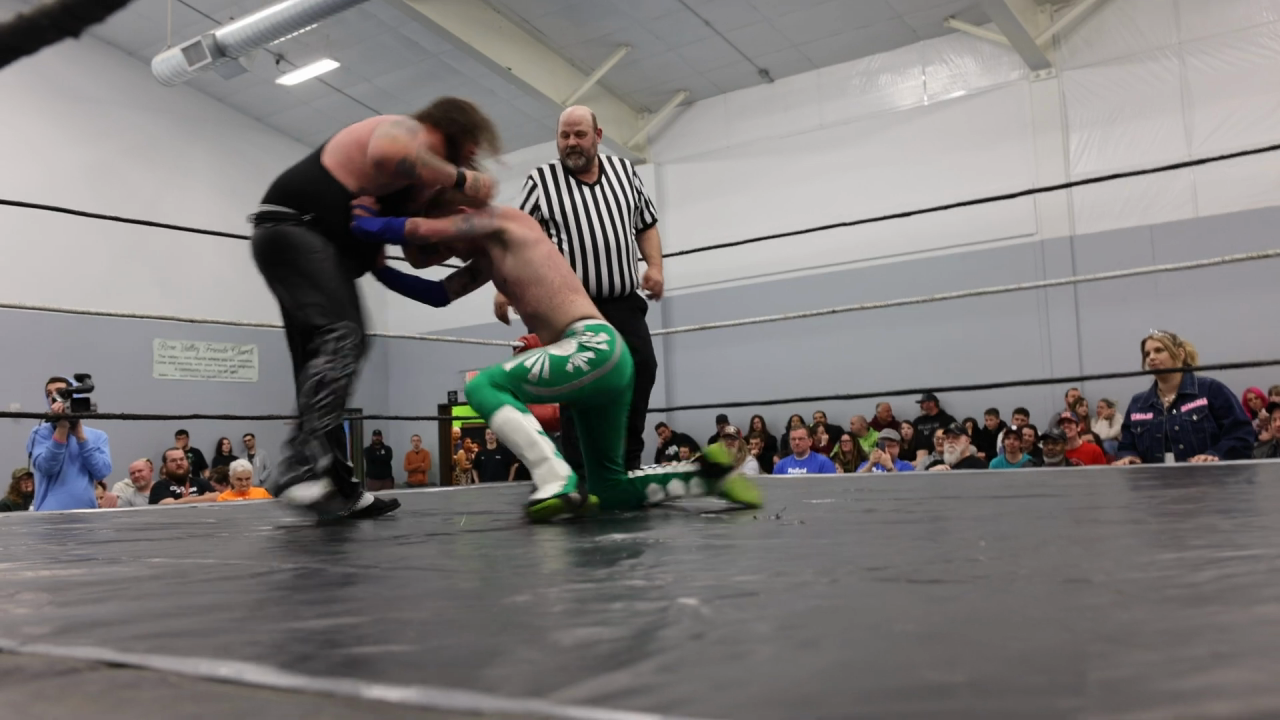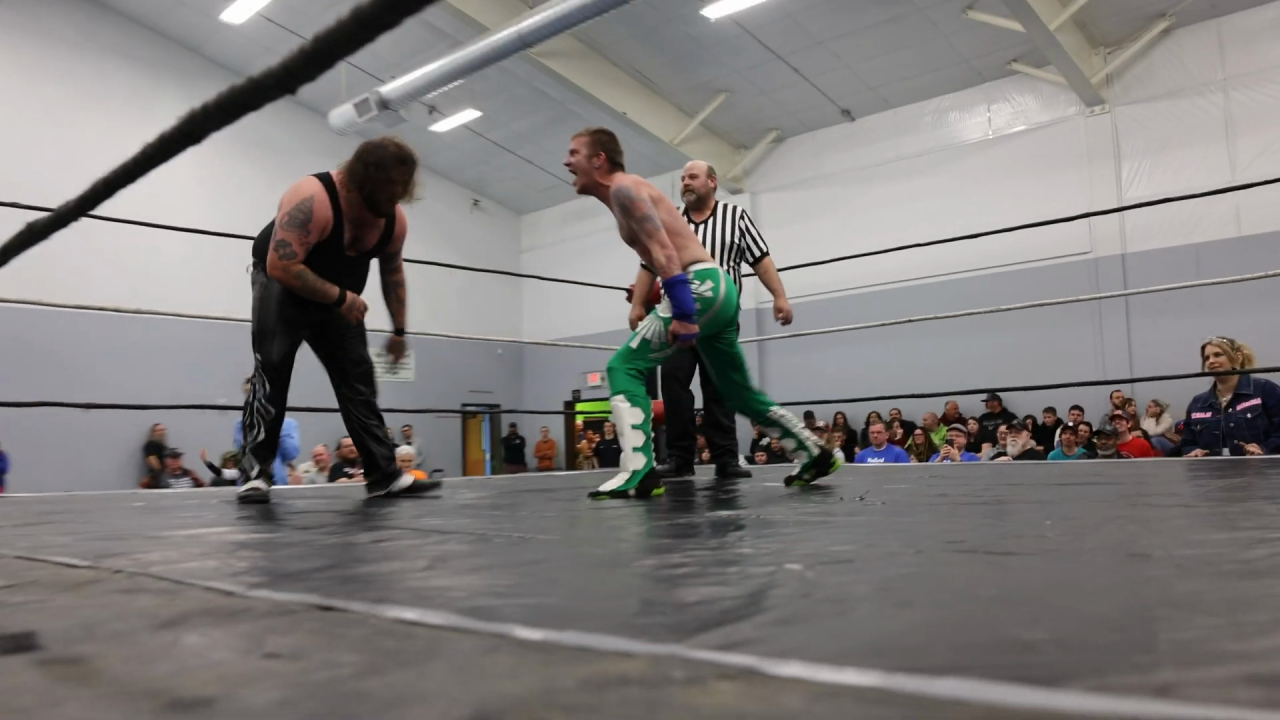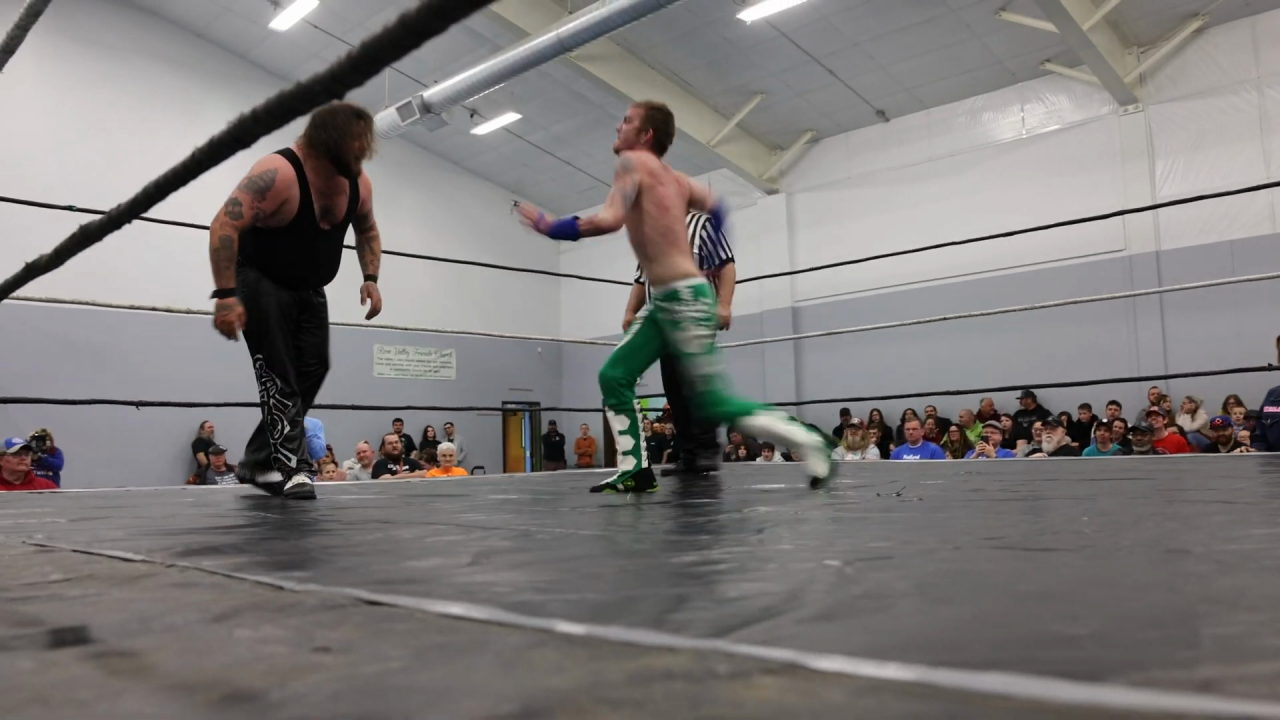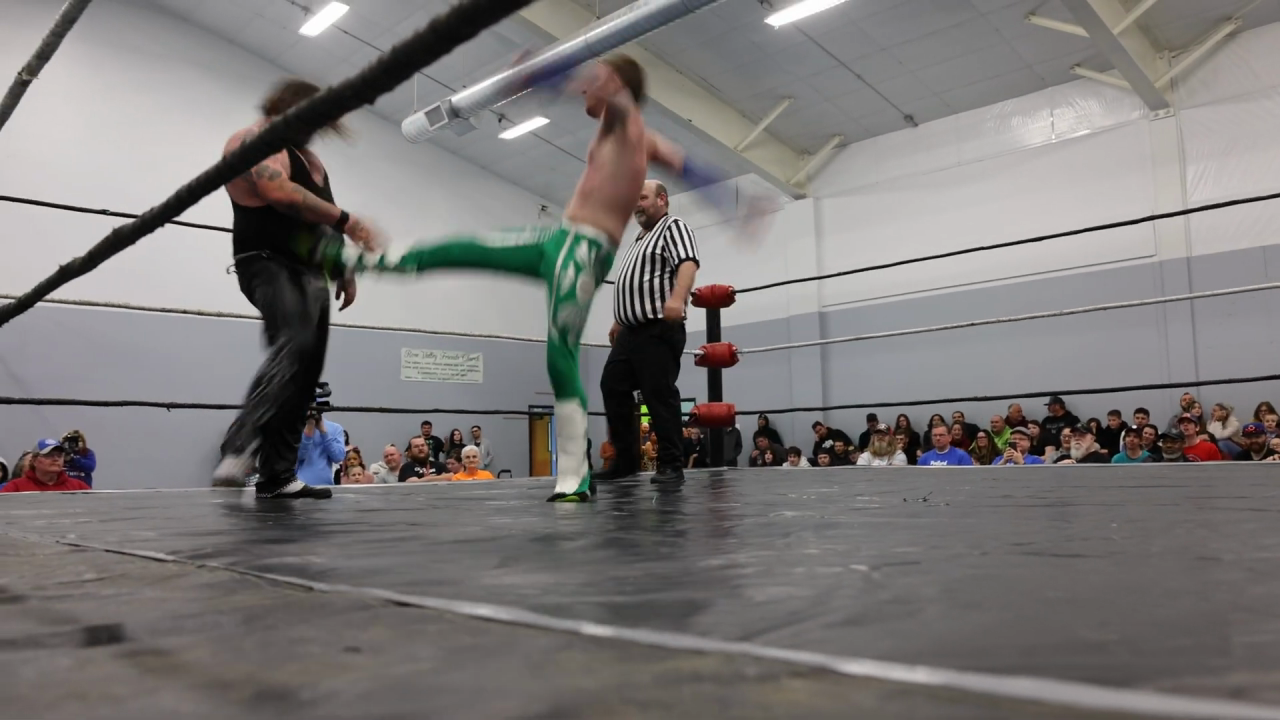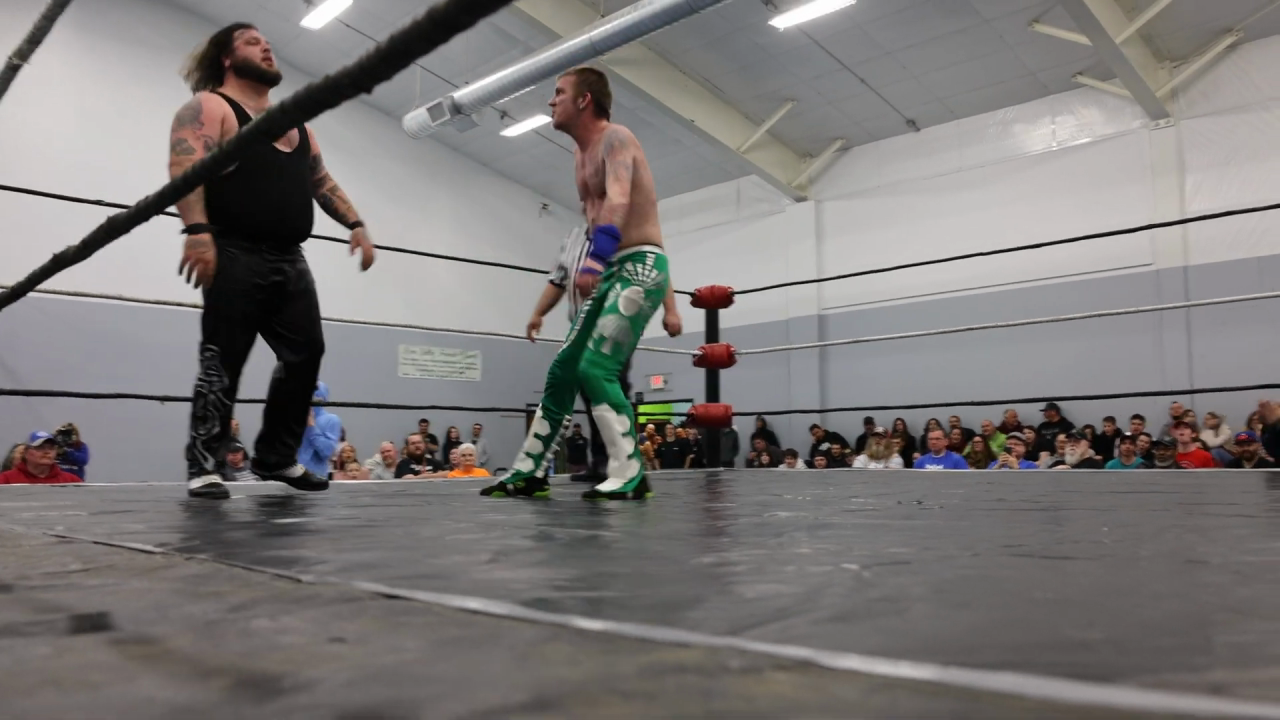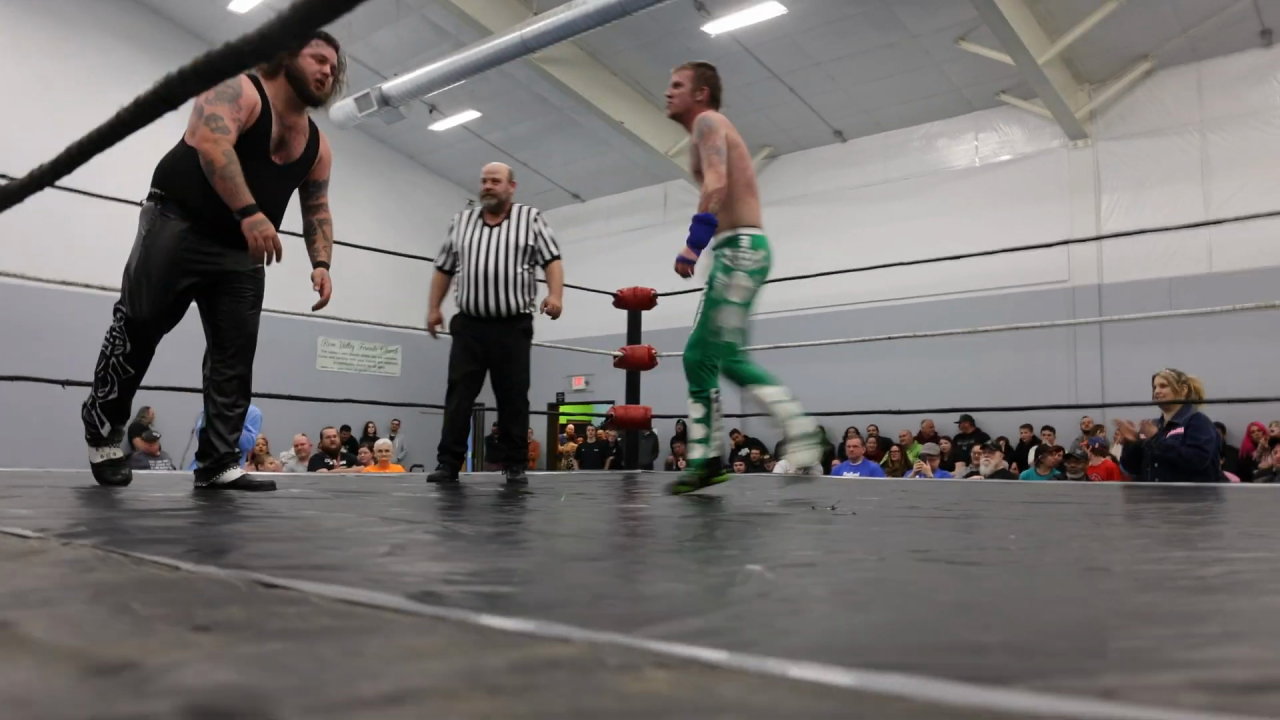
dt=0.7s
person 1, frame 1
left shoulder: (424, 177)
right shoulder: (404, 133)
right elbow: (389, 155)
right wrist: (461, 181)
left hip: (320, 242)
right hip: (294, 230)
left knee: (323, 357)
right knee: (338, 339)
right ankle: (301, 473)
person 1, frame 2
left shoulder: (393, 218)
right shoulder: (313, 199)
left elbow: (392, 274)
right elbow: (282, 267)
left wrist: (399, 331)
right wrist: (340, 298)
left hip: (334, 299)
right hip: (282, 285)
left knee: (358, 379)
right knee: (273, 368)
left ankle: (386, 475)
right ankle: (256, 474)
person 1, frame 3
left shoulder: (357, 183)
right shoulder: (278, 173)
left elbow: (368, 232)
right elbow: (224, 226)
left wrist: (370, 279)
right wrist: (225, 296)
left hip: (309, 287)
right hip: (261, 280)
left knee: (313, 368)
right knee: (278, 373)
left ankle: (260, 460)
right ankle: (294, 469)
person 1, frame 4
left shoulder: (302, 152)
right shoulder: (253, 140)
left elbow: (321, 217)
right elbow: (281, 193)
left wrist: (342, 274)
right wrist: (345, 220)
left hip: (306, 272)
right hip: (269, 267)
left knee: (304, 376)
right knee: (293, 343)
left ankle: (276, 478)
right ankle: (239, 451)
person 1, frame 5
left shoulder: (293, 123)
right shoulder: (207, 108)
left elbow: (322, 182)
right elbow: (186, 168)
left wrist: (355, 225)
right wrist: (197, 232)
left hip: (288, 258)
right hip: (236, 256)
left knee: (306, 354)
right knee: (222, 360)
left ankle: (277, 455)
right ankle: (203, 468)
person 1, frame 6
left shoulder: (316, 144)
right shoulder: (238, 91)
left elbow: (318, 210)
right elbow: (212, 144)
left wrist: (321, 264)
right wrist: (250, 213)
left hip: (240, 249)
right hip: (177, 223)
left knee: (236, 350)
right knee: (140, 324)
left ankle: (218, 462)
right ankle: (102, 431)
person 2, frame 1
left shoulder: (495, 219)
right shoulder: (490, 255)
left elbow: (421, 229)
right elbow: (439, 293)
left wrist: (360, 225)
left hip: (593, 347)
right hip: (600, 354)
left knee: (482, 388)
right knee: (614, 487)
left ankle: (559, 482)
right ankle: (709, 472)
person 2, frame 2
left shoulder: (624, 188)
right shoulder: (623, 197)
left elbow: (662, 249)
left wrist: (682, 313)
right wrist: (684, 310)
left hip: (701, 285)
right hip: (716, 289)
left knee: (624, 367)
right knee: (738, 394)
left ankle: (637, 472)
right ankle: (814, 454)
person 2, frame 3
left shoulder: (632, 163)
right shoulder: (673, 179)
left elbow: (611, 220)
right elbow: (715, 208)
left wrist: (549, 227)
left hip: (685, 301)
right hip: (664, 303)
left knee: (714, 401)
right knee: (612, 378)
left ankle: (810, 446)
right ankle: (634, 471)
person 2, frame 4
left shoulder: (622, 115)
right shoulder: (644, 139)
left elbow: (602, 81)
right elbow: (692, 171)
left wrist: (564, 75)
left hip: (579, 248)
right hip: (561, 240)
left knee: (561, 362)
right knee: (462, 249)
left ankle: (575, 478)
right ankle: (357, 262)
person 2, frame 5
left shoulder: (616, 138)
right shoulder: (584, 153)
left elbow: (618, 203)
left wrist: (593, 262)
right wrist: (595, 265)
left hip: (641, 269)
right hip: (611, 275)
left knee: (595, 369)
right knee: (563, 371)
left ankle: (629, 474)
right ankle: (528, 471)
person 2, frame 6
left shoulder: (710, 122)
right shoulder: (710, 133)
left elbow: (715, 186)
left wrist: (691, 246)
right wrist: (704, 245)
left hip: (742, 251)
right hip: (730, 254)
left knee: (731, 357)
right knee: (697, 357)
left ankle: (803, 439)
right ankle: (705, 458)
person 3, frame 1
left shoulder: (624, 172)
right shoulder: (541, 181)
left elbow: (646, 225)
left wrist: (654, 265)
right wrist: (503, 289)
left hip: (623, 302)
left knee: (640, 373)
person 3, frame 2
left shoulder: (736, 216)
left elbow: (760, 259)
right elbow: (648, 268)
left wrist: (780, 296)
right wrist: (637, 305)
left knee: (719, 390)
right knee: (674, 382)
left ankle: (726, 460)
right ankle: (679, 457)
person 3, frame 3
left shoulder: (702, 224)
left elbow: (726, 265)
right elbow: (641, 281)
left wrist: (723, 305)
right wrist: (630, 312)
right knee: (676, 391)
left ankle: (706, 451)
right ankle: (688, 457)
person 3, frame 4
left shoulder: (673, 227)
right shoulder: (639, 238)
left elbow: (687, 264)
left wrist: (677, 298)
right wrist: (618, 321)
left hip: (660, 329)
right hip: (632, 330)
left knee: (660, 394)
right knee: (613, 386)
left ankle: (671, 463)
right ankle: (624, 458)
person 3, frame 5
left shoulder: (628, 230)
right shoulder: (575, 240)
left elbow: (654, 270)
right elbow: (558, 282)
left wrist: (669, 311)
right wrist: (538, 314)
left hip: (617, 327)
right hip: (583, 330)
left knee: (608, 387)
right knee: (593, 394)
left ankle: (609, 457)
right ankle: (599, 462)
person 3, frame 6
left shoulder: (530, 219)
right shoulder: (462, 221)
left elbow: (552, 261)
right elbow: (444, 268)
left wrist: (555, 294)
right wrist: (434, 307)
left hip: (513, 325)
right hip: (468, 325)
left knee: (513, 395)
right knee: (459, 390)
left ankle: (515, 464)
right ankle: (449, 462)
